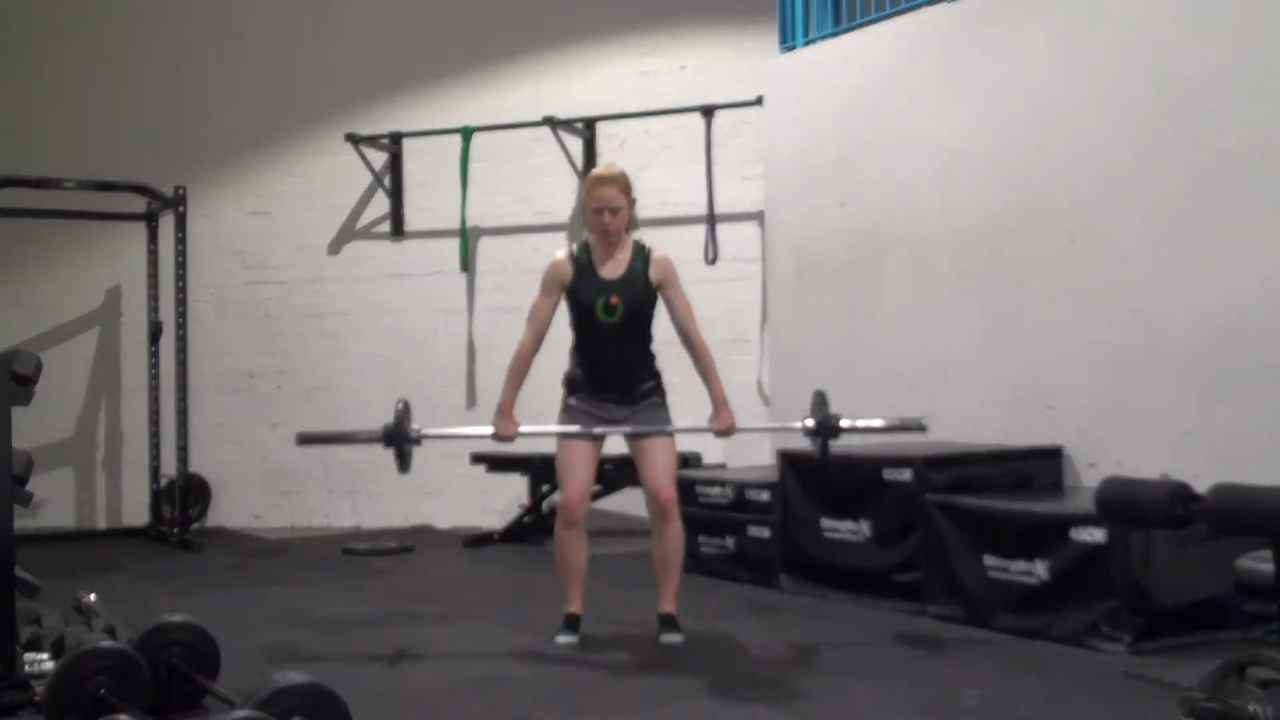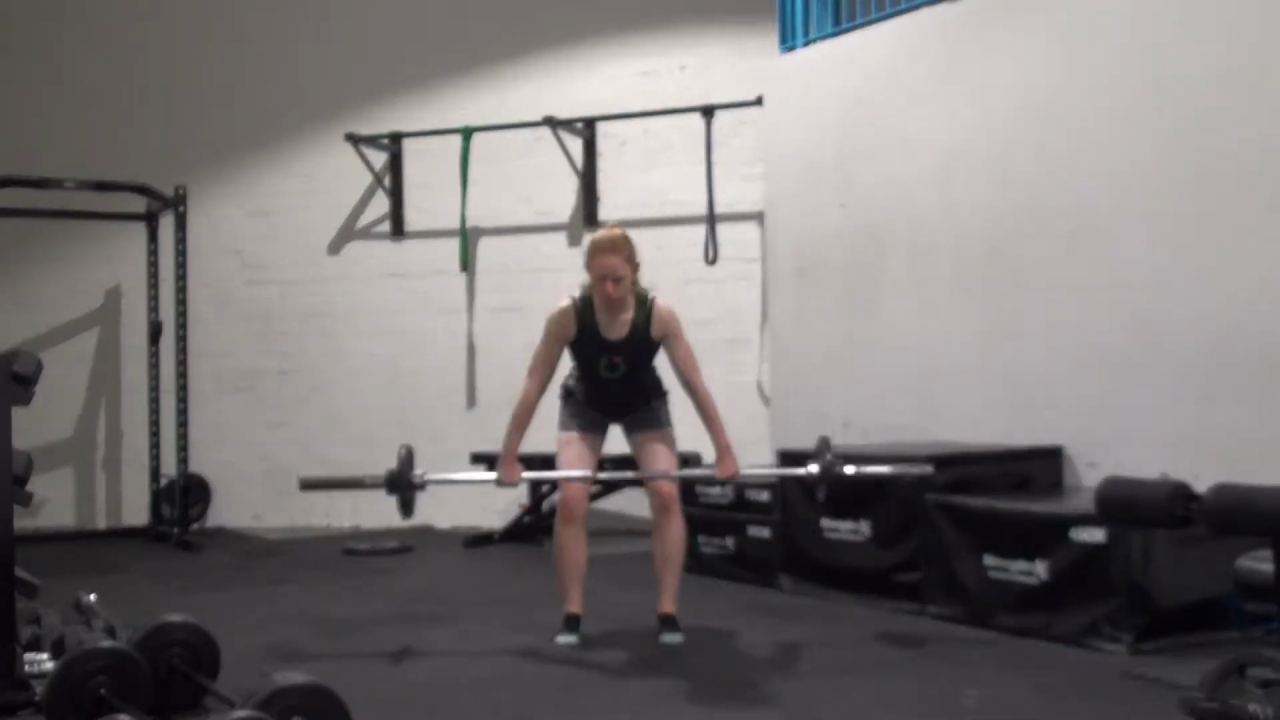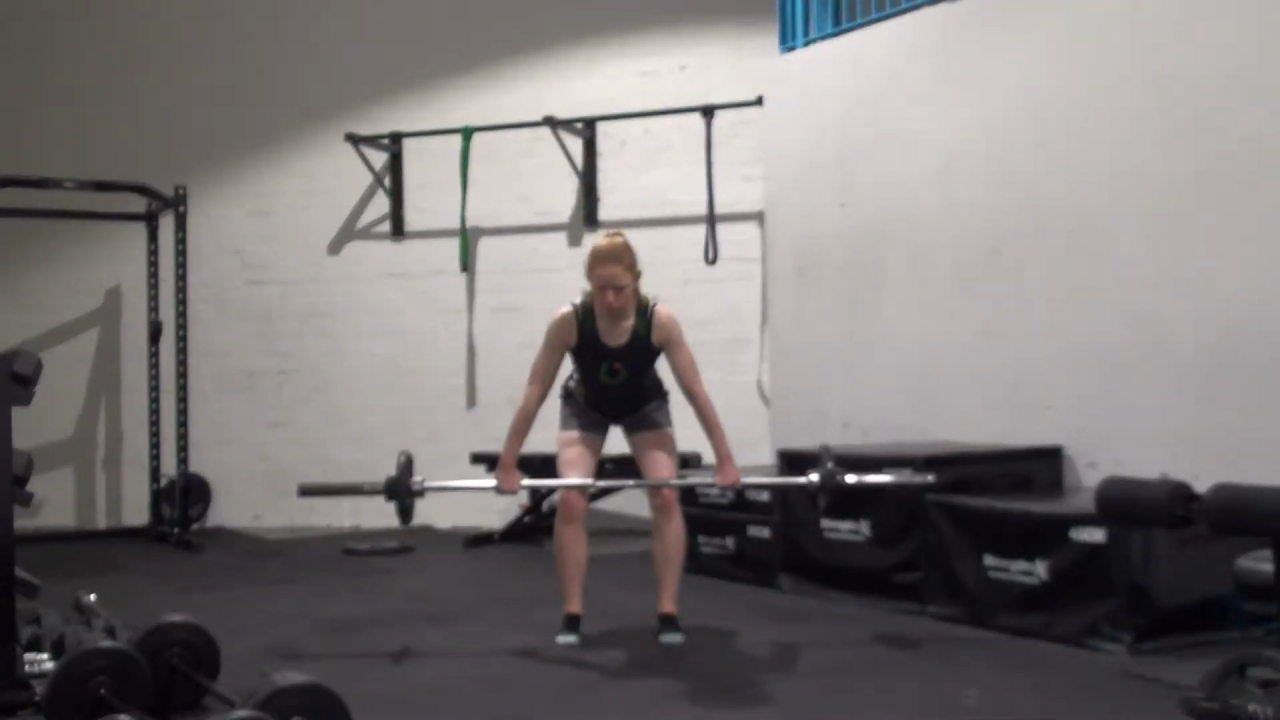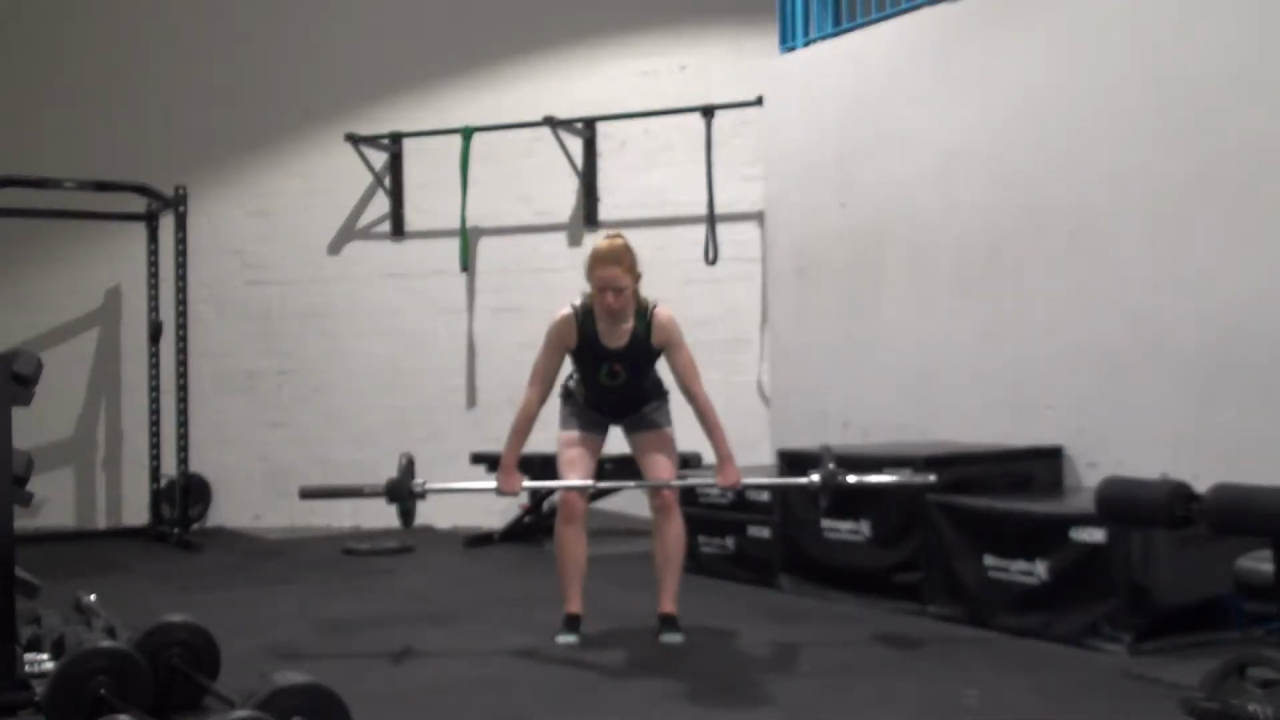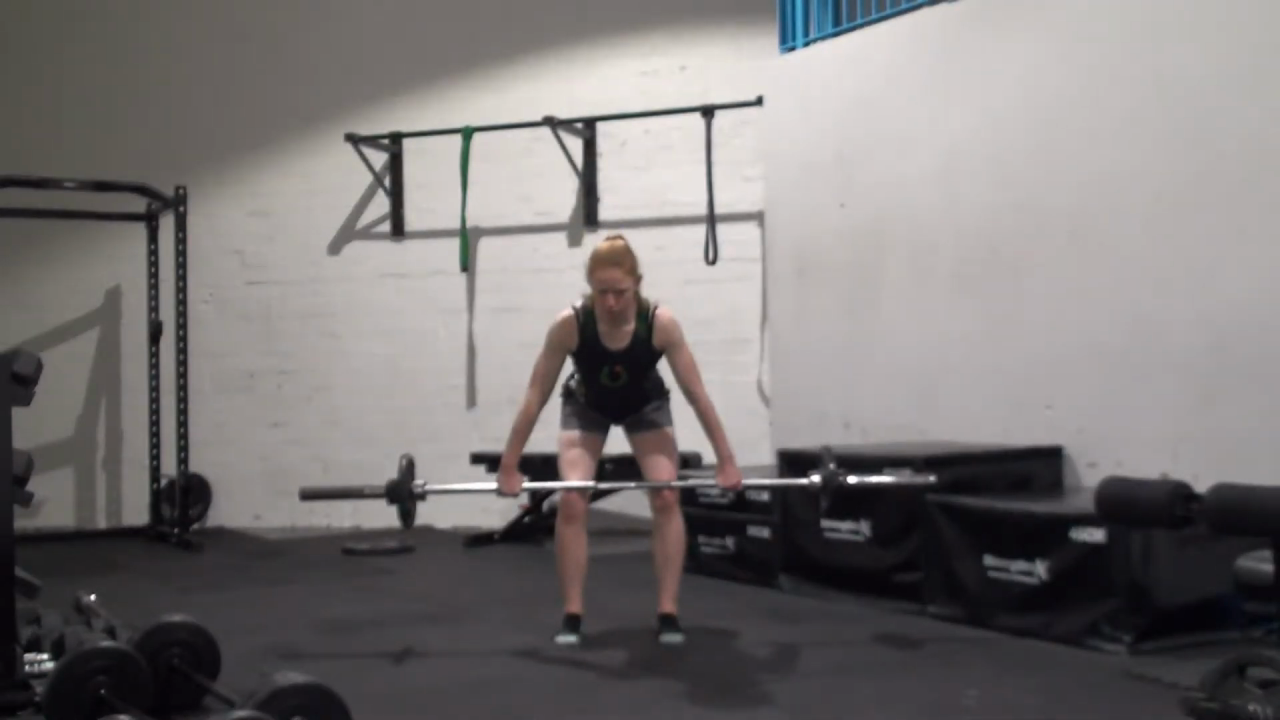
dt=0.3s
person 1, frame 1
left shoulder: (656, 263)
right shoulder: (564, 266)
left elbow: (691, 336)
right elbow: (531, 339)
left wrist: (720, 403)
right wrist: (505, 408)
left hip: (643, 396)
right hip: (585, 397)
left knee: (664, 500)
right knee: (571, 506)
left ankle: (668, 614)
right ankle: (571, 615)
person 1, frame 2
left shoulder: (659, 314)
right shoulder: (566, 316)
left elbow: (695, 385)
right elbow: (533, 387)
left wrist: (724, 451)
right wrist: (509, 455)
left hip: (644, 406)
right hip: (584, 407)
left knee: (666, 495)
right knee: (571, 501)
left ankle: (668, 614)
right ankle: (571, 616)
person 1, frame 3
left shoulder: (660, 321)
right shoulder: (568, 322)
left elbow: (696, 391)
right elbow: (534, 393)
left wrist: (725, 459)
right wrist: (508, 463)
left hip: (644, 406)
right hip: (585, 407)
left knee: (667, 497)
right knee: (571, 501)
left ankle: (668, 613)
right ankle: (572, 615)
person 1, frame 4
left shoulder: (660, 322)
right shoulder: (567, 323)
left elbow: (695, 393)
right elbow: (535, 395)
left wrist: (725, 460)
right wrist: (508, 464)
left hip: (644, 406)
right hip: (585, 407)
left knee: (666, 497)
right knee: (571, 501)
left ankle: (668, 613)
right ankle: (572, 615)
person 1, frame 5
left shoulder: (661, 323)
right shoulder: (568, 325)
left elbow: (697, 393)
right elbow: (535, 396)
left wrist: (726, 460)
right wrist: (509, 465)
left hip: (645, 406)
right hip: (586, 407)
left knee: (667, 497)
right knee: (571, 501)
left ankle: (668, 612)
right ankle: (572, 615)
